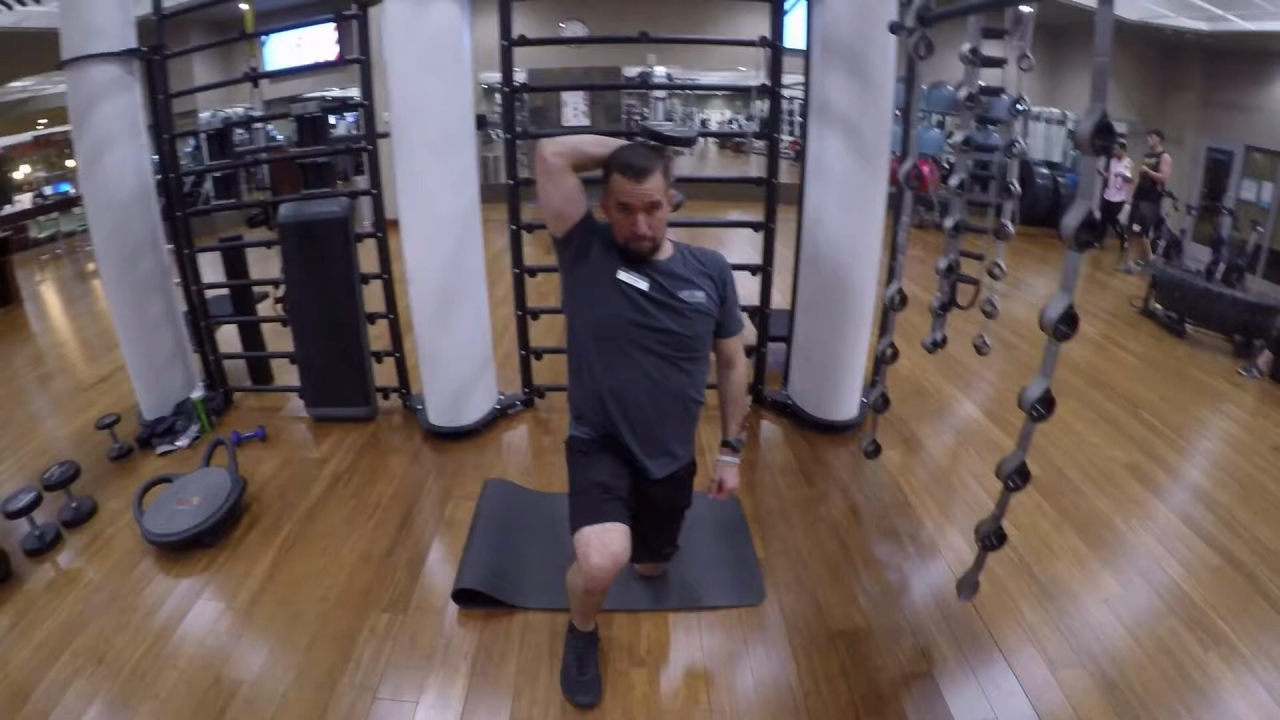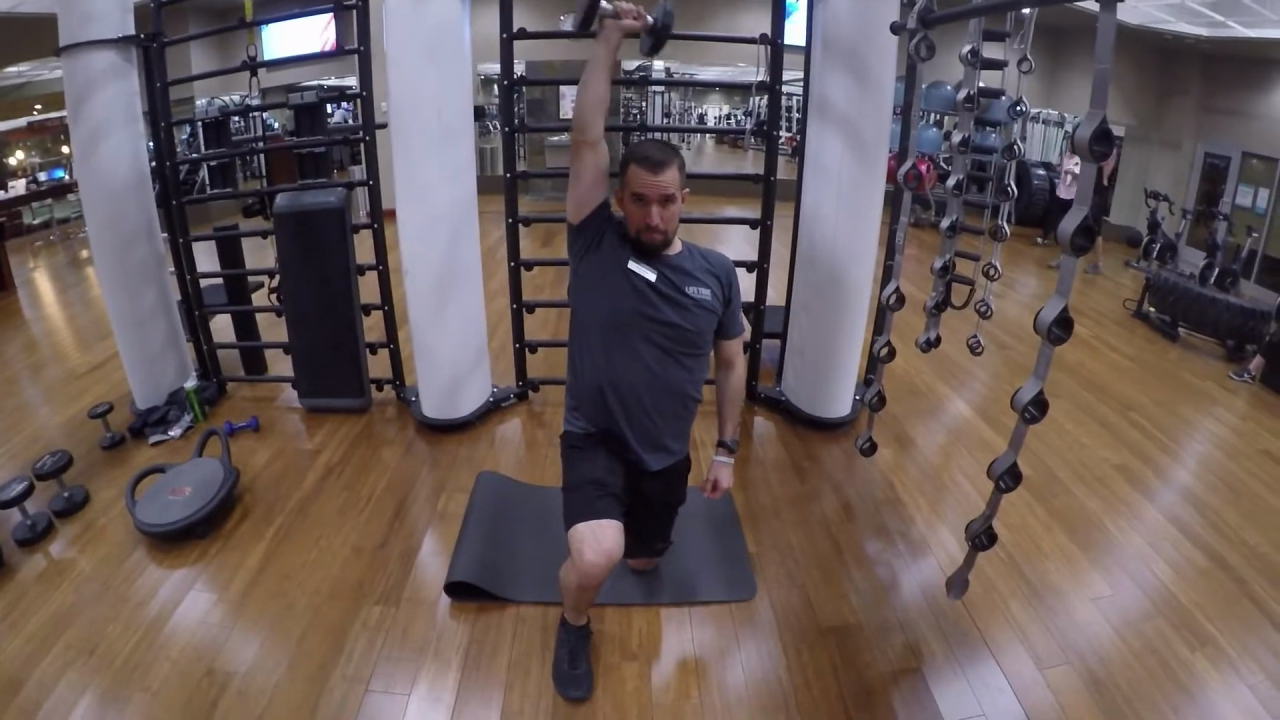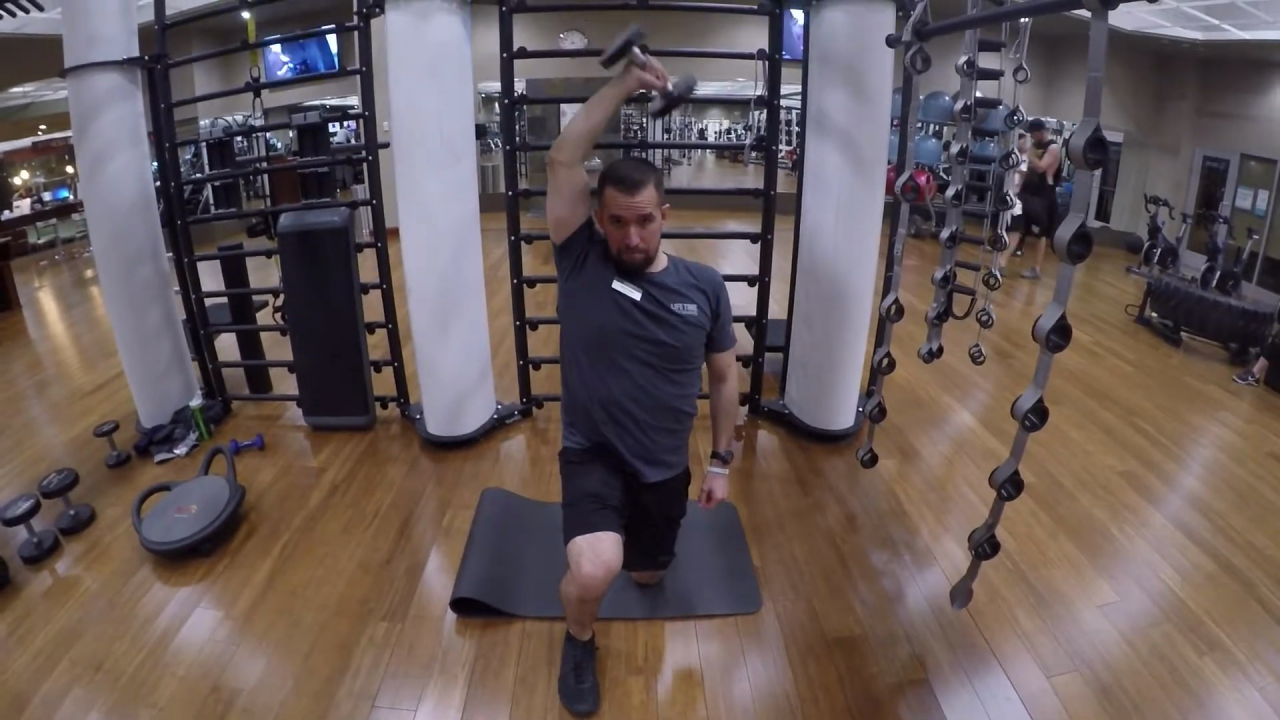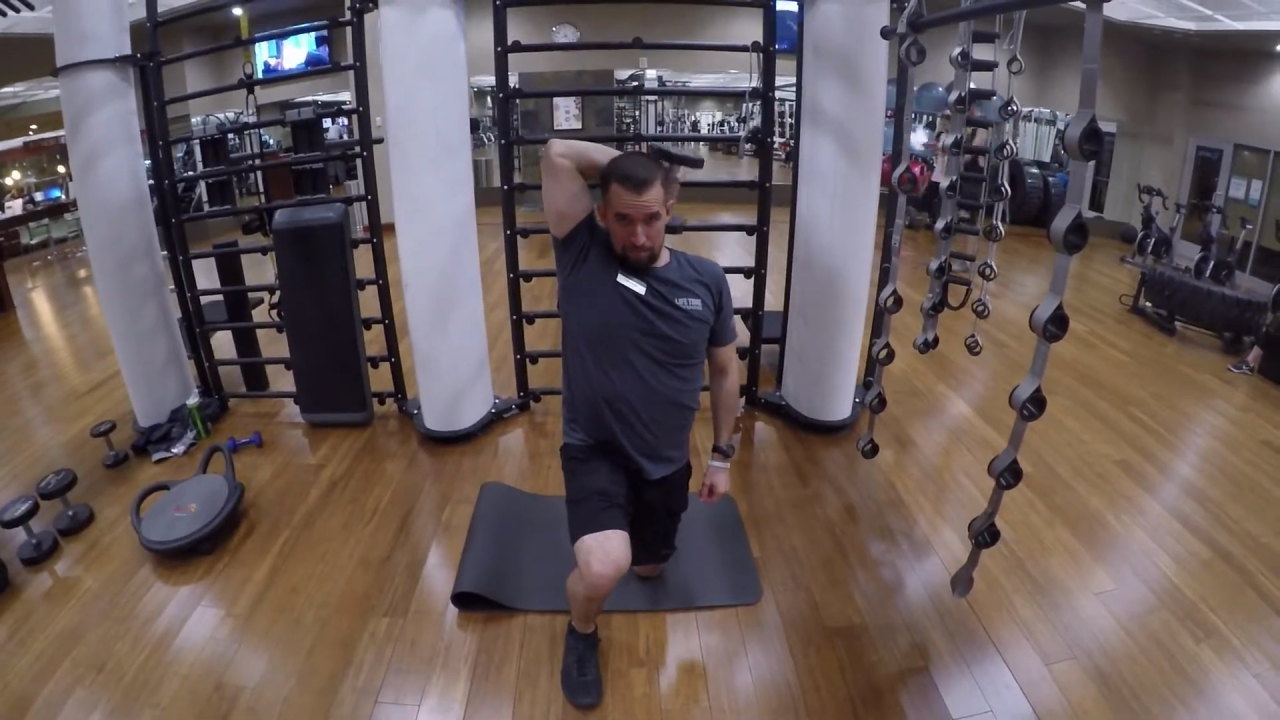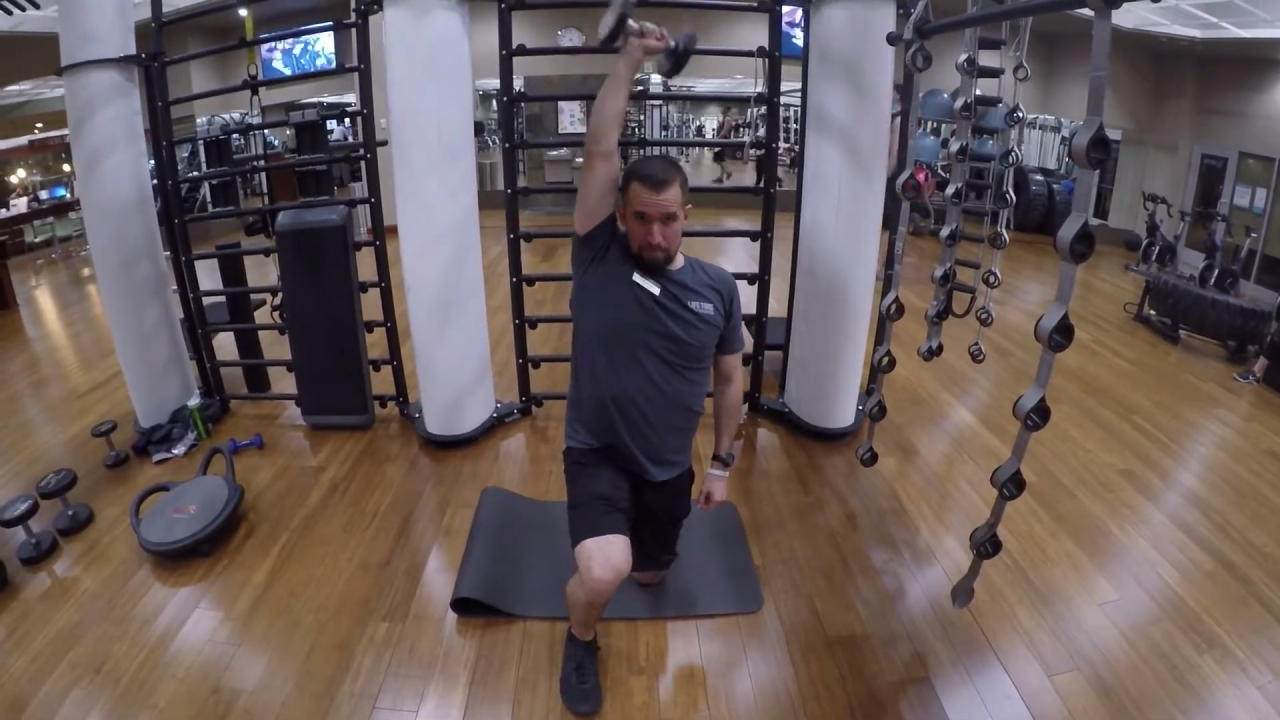
dt=1s
person 1, frame 1
left shoulder: (710, 270)
right shoulder: (585, 251)
left elbow: (732, 363)
right elbow: (550, 155)
left wrist: (730, 451)
right wrist: (630, 146)
left hip: (672, 455)
right hip: (598, 445)
left knee: (650, 566)
right knee: (601, 563)
left ankle: (644, 530)
right ankle: (582, 632)
person 1, frame 2
left shoulder: (715, 273)
right shoulder: (596, 246)
left elbow: (730, 366)
right elbow: (587, 141)
left wrist: (726, 451)
left hip: (666, 453)
right hip: (593, 439)
left knee: (644, 562)
right knee: (595, 559)
left ankle: (634, 517)
right ankle: (573, 627)
person 1, frame 3
left shoulder: (703, 287)
right shoulder: (581, 262)
left elbow: (725, 378)
right elbow: (563, 160)
left wrist: (721, 462)
right wrist: (625, 84)
left hip: (665, 465)
right hip: (592, 455)
left knee: (647, 575)
right knee: (594, 572)
left ankle: (635, 534)
right ankle: (579, 641)
person 1, frame 4
left shoulder: (706, 280)
right shoulder: (583, 256)
left elbow: (725, 371)
right elbow: (557, 155)
left wrist: (722, 455)
right wrist: (627, 165)
left hip: (667, 460)
right hip: (594, 452)
left knee: (648, 568)
right knee: (603, 569)
left ankle: (639, 530)
right ankle: (581, 634)
person 1, frame 5
left shoulder: (717, 288)
right shoulder: (599, 258)
left elbow: (729, 381)
right elbow: (600, 151)
left wrist: (721, 463)
right wrist: (632, 57)
left hip: (669, 467)
right hip: (596, 454)
left knee: (649, 574)
right knee: (603, 573)
left ankle: (642, 532)
right ankle: (580, 641)
